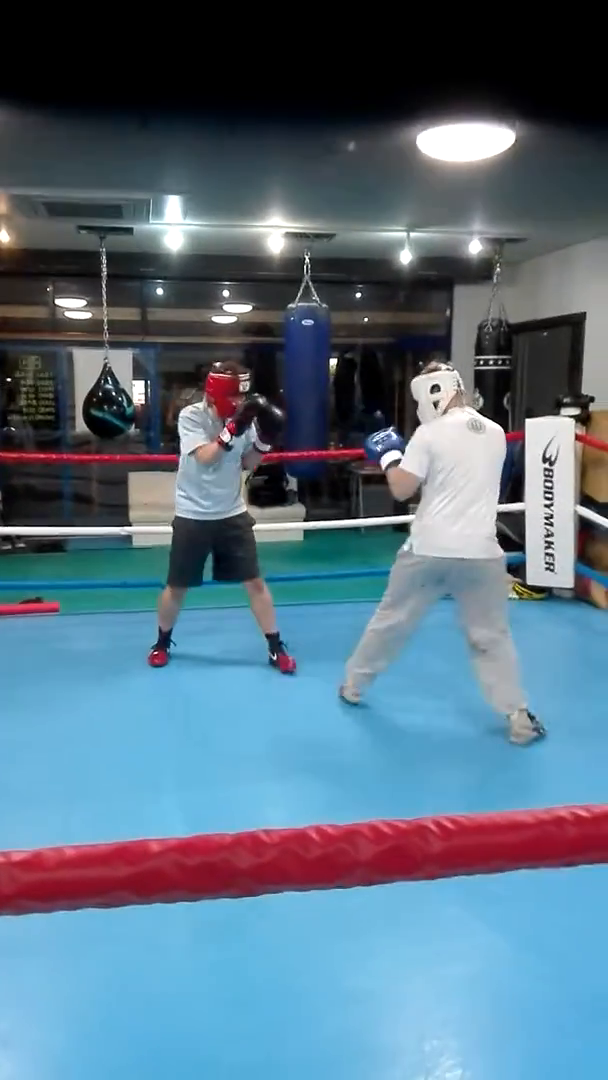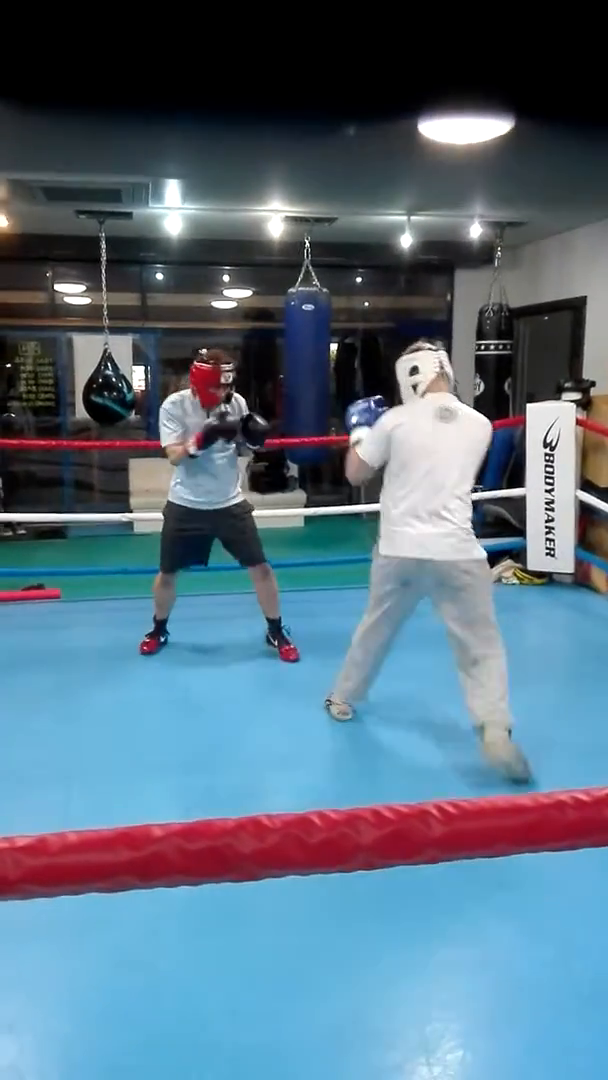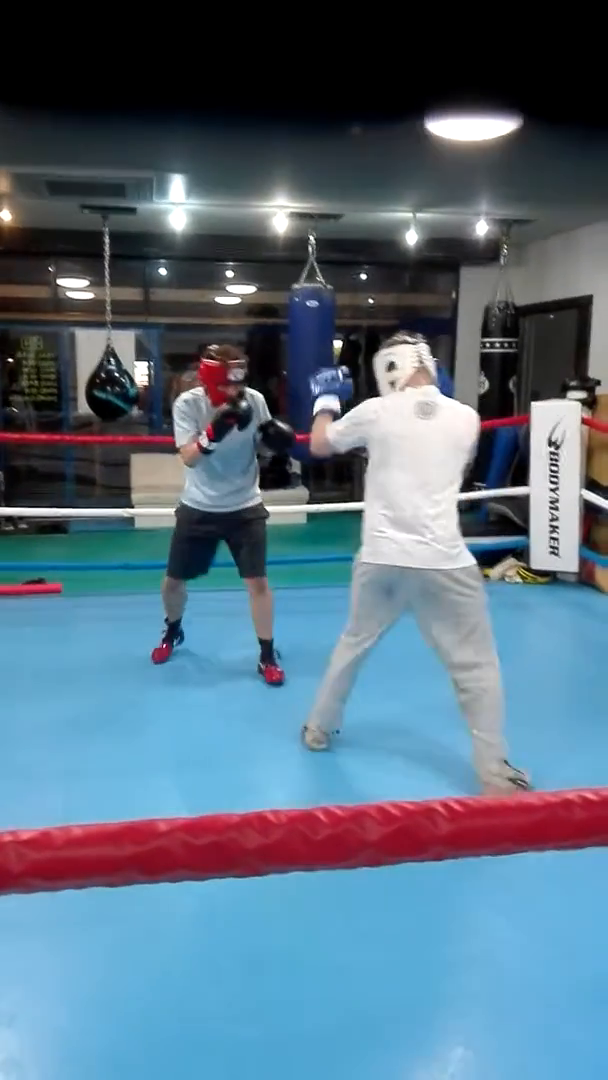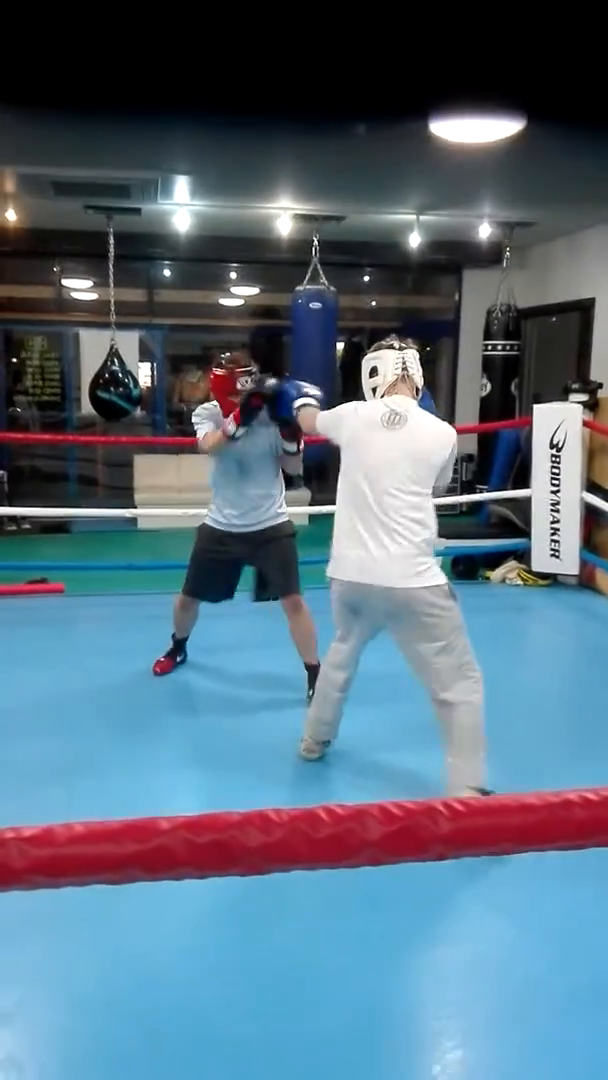
dt=0.5s
person 1, frame 1
left shoulder: (430, 433)
right shoulder: (496, 434)
left elbow: (401, 490)
left wrist: (387, 452)
left hip: (428, 552)
right hip: (480, 554)
left knee: (390, 620)
right knee: (491, 639)
left ankle: (353, 685)
right ankle: (518, 717)
person 1, frame 2
left shoulder: (396, 419)
right shoulder: (480, 424)
left elbow: (355, 472)
left wrist: (360, 427)
left hip: (398, 550)
right hip: (456, 554)
left knee: (375, 630)
right knee: (482, 648)
left ankle: (343, 700)
right ankle: (497, 742)
person 1, frame 3
left shoulder: (377, 412)
right shoulder: (465, 417)
left elbow: (319, 444)
left wrist: (327, 397)
left hip: (382, 560)
right hip: (443, 564)
left knee: (353, 645)
right knee: (477, 665)
left ankle: (318, 728)
right ankle: (494, 769)
person 1, frame 4
left shoulder: (352, 415)
right shoulder: (442, 434)
left elbow: (311, 421)
left wrist: (300, 398)
left hip: (350, 577)
right hip: (412, 582)
left knee: (342, 657)
right knee: (458, 683)
left ankle: (315, 739)
right ankle: (465, 789)
person 2, frame 1
left shoulder: (242, 415)
right shoulder: (191, 415)
left elbow: (248, 463)
right elbow: (206, 457)
left wrist: (265, 437)
right wrist: (233, 429)
left hip: (232, 514)
right hip: (193, 516)
left knee: (255, 581)
right knee: (177, 587)
left ankle: (276, 649)
right ankle: (162, 642)
person 2, frame 2
left shoulder: (236, 402)
right shoulder: (175, 405)
right elbow: (174, 456)
left wrist: (253, 438)
right wrist: (202, 439)
left hip: (230, 503)
right hip: (186, 505)
left knee: (260, 568)
right knee: (167, 573)
left ankle: (276, 633)
right ankle: (159, 630)
person 2, frame 3
left shoulder: (254, 401)
right shoulder: (188, 403)
left elbow: (261, 448)
right elbow: (189, 457)
left wrist: (274, 439)
right wrist: (214, 431)
left hip: (244, 507)
right hip: (198, 507)
left knee: (258, 581)
right knee: (174, 578)
left ankle: (267, 655)
right ankle: (173, 631)
person 2, frame 4
left shoulder: (272, 410)
right shoulder: (205, 413)
left elbow: (294, 468)
right elbow: (212, 446)
left wrist: (291, 433)
right wrist: (241, 413)
left hip: (270, 526)
right hip: (221, 527)
left knee: (292, 601)
right knee: (188, 597)
left ankle: (315, 677)
right ankle: (177, 647)
